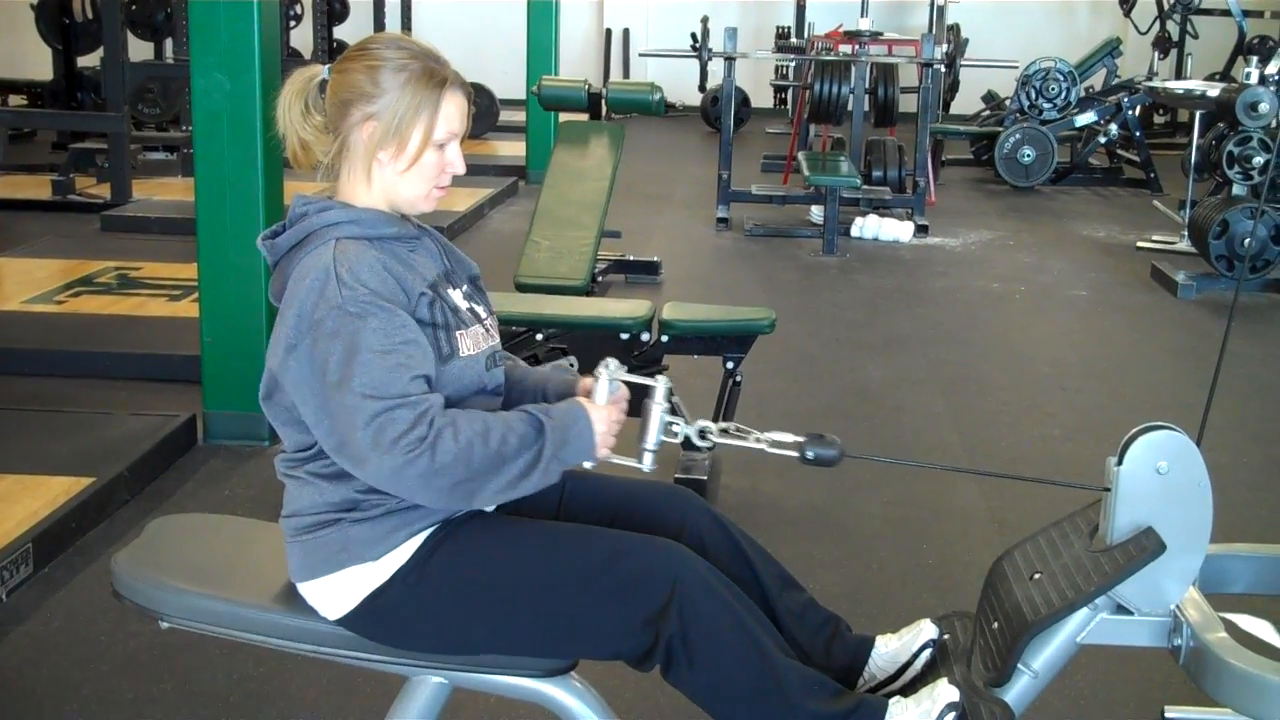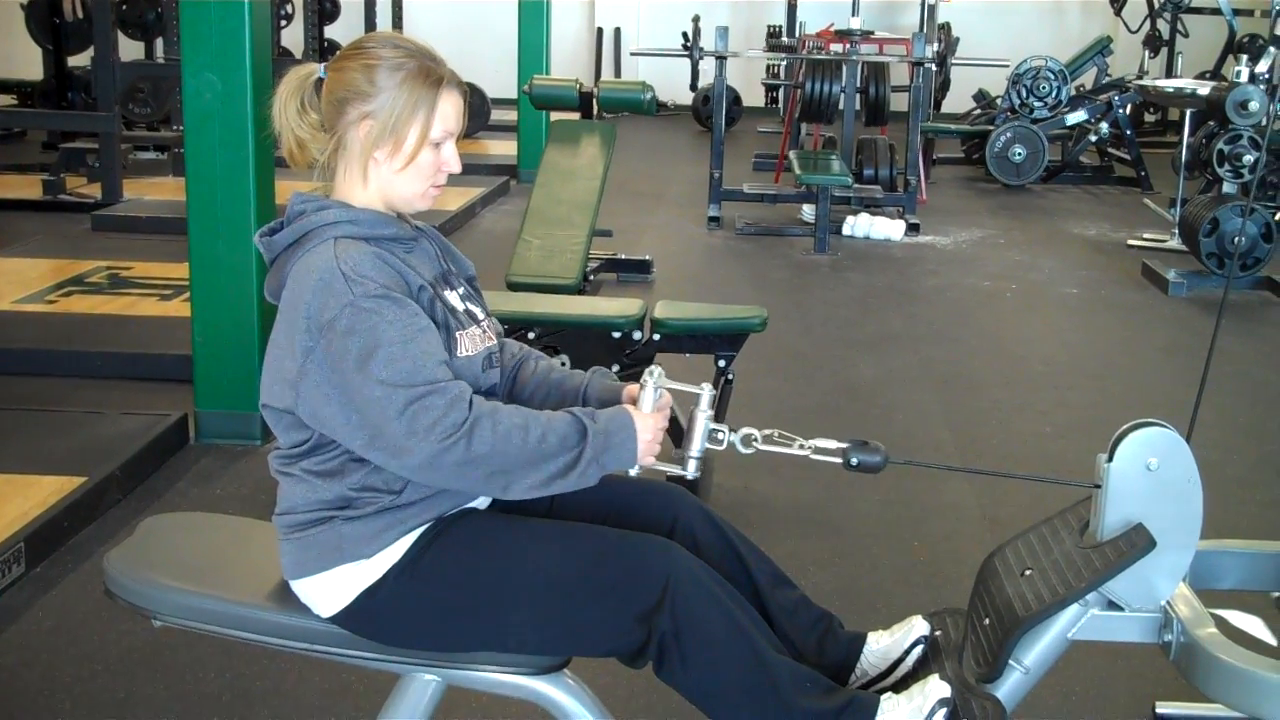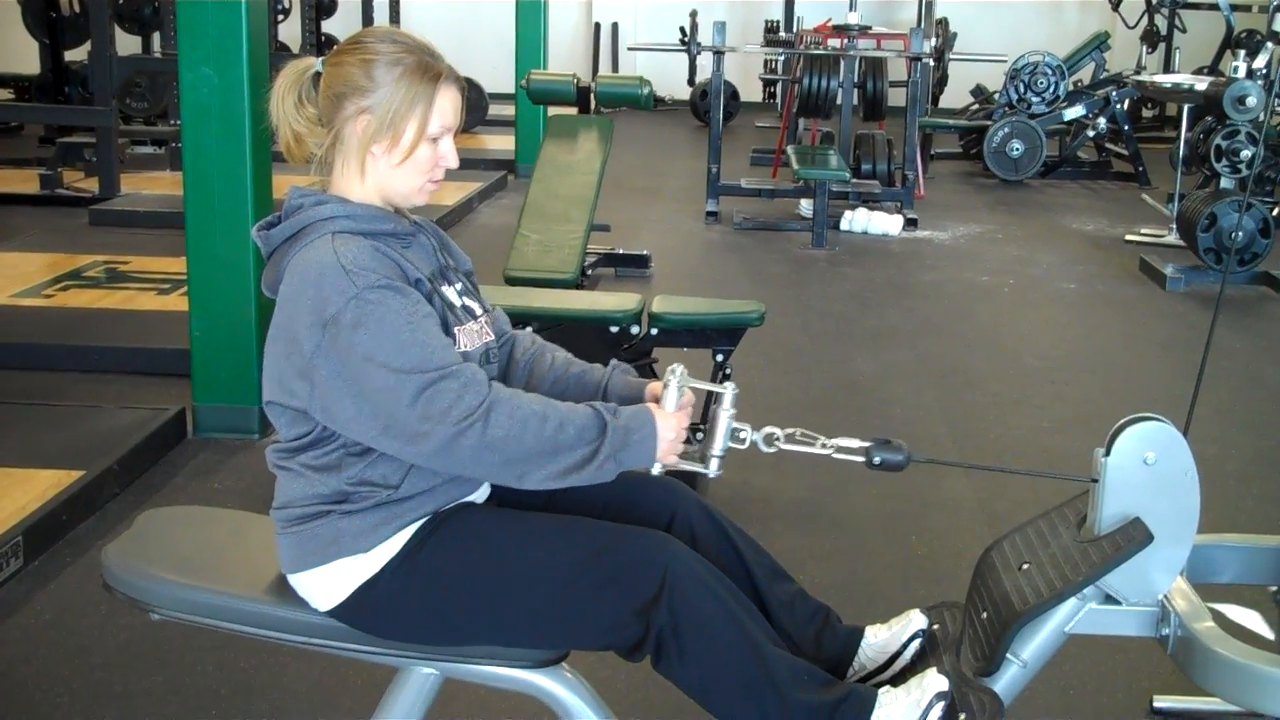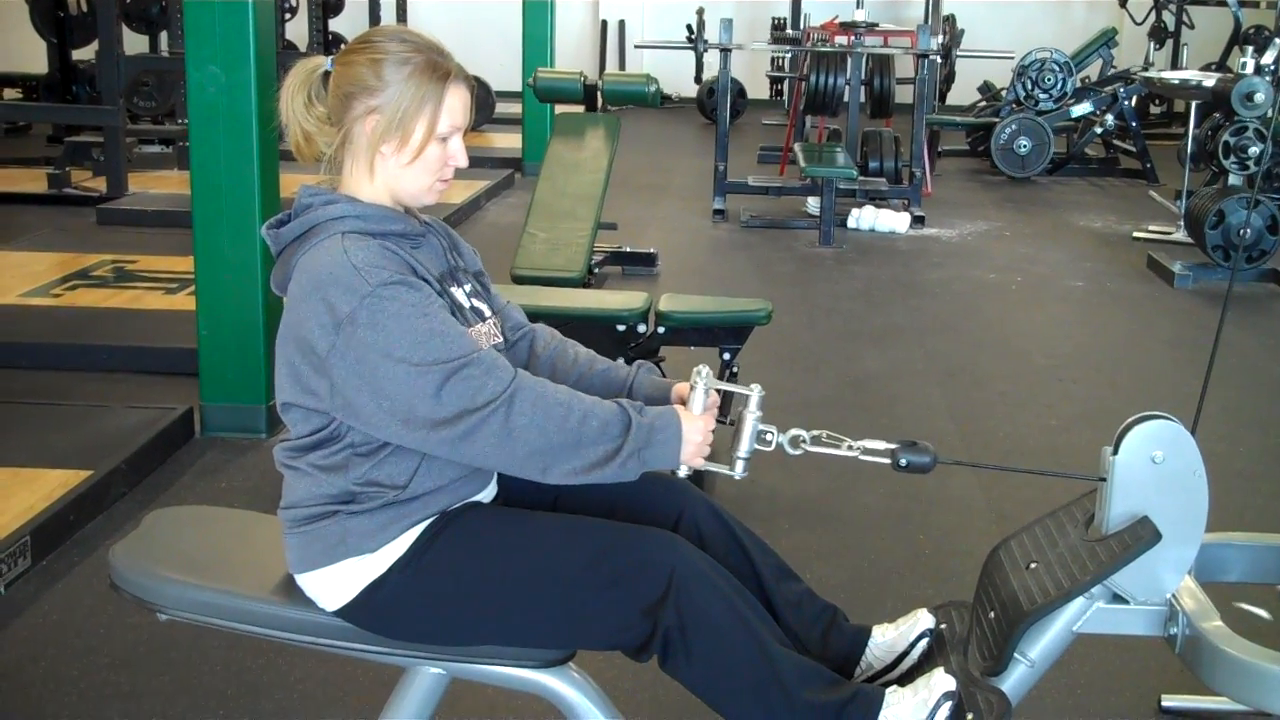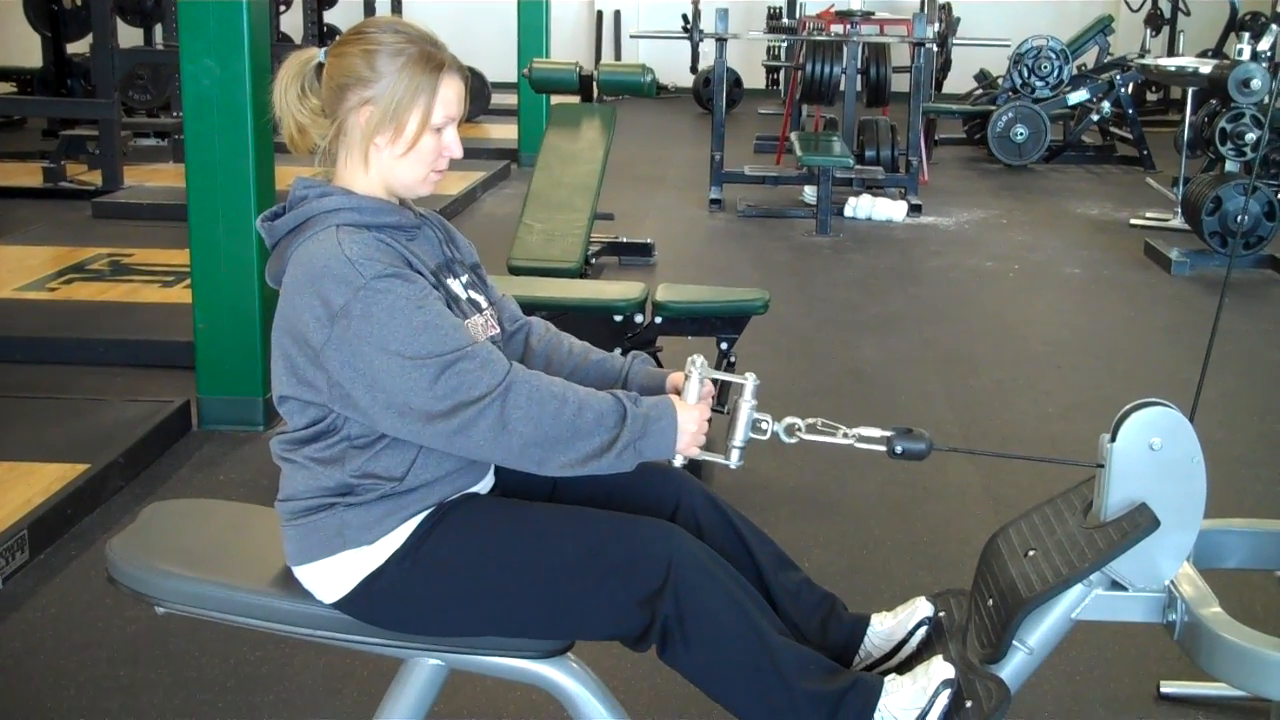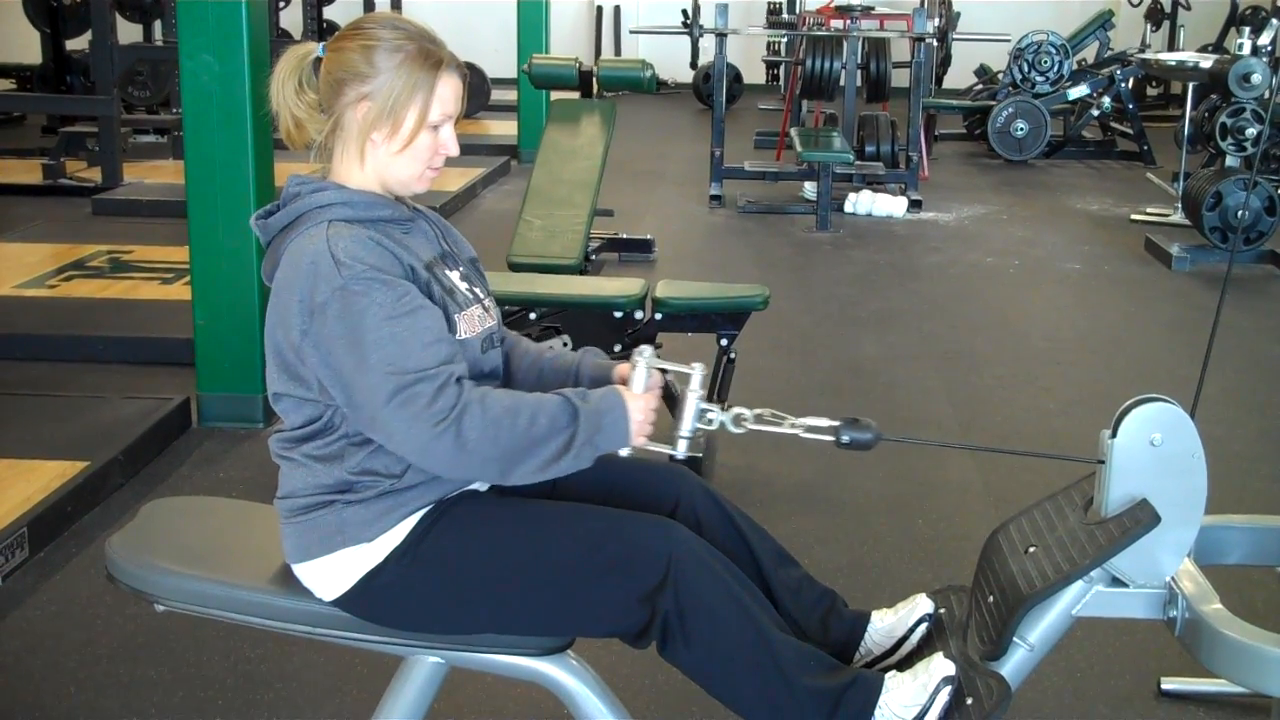
dt=0.4s
person 1, frame 1
left shoulder: (404, 242)
right shoulder: (343, 282)
left elbow: (468, 378)
right elbow: (410, 451)
left wrist: (566, 391)
right wrist: (570, 431)
left hip: (451, 505)
right hip: (386, 559)
left knee: (674, 513)
right knee: (662, 580)
left ankle: (843, 659)
person 1, frame 2
left shoulder: (404, 242)
right shoulder: (343, 282)
left elbow: (493, 366)
right elbow: (450, 436)
left wrist: (605, 396)
right wrist: (611, 435)
left hip: (450, 500)
right hip: (380, 556)
left knee: (666, 512)
right knee: (656, 579)
left ankle: (835, 657)
person 1, frame 3
left shoulder: (404, 236)
right shoulder: (341, 277)
left elbow: (503, 353)
right elbow: (472, 421)
left wrist: (626, 393)
right wrist: (632, 432)
left hip: (445, 490)
right hip: (378, 551)
left knee: (664, 505)
right knee: (653, 571)
left ankle: (833, 649)
person 1, frame 4
left shoulder: (415, 237)
right shoulder: (351, 277)
left elbow: (521, 347)
right elbow: (499, 409)
left wrist: (652, 392)
right wrist: (658, 435)
left hip: (454, 488)
right hip: (384, 551)
left knee: (672, 506)
right knee: (659, 572)
left ankle: (840, 650)
person 1, frame 5
left shoulder: (410, 229)
right shoulder: (347, 269)
left elbow: (516, 341)
right elbow: (493, 403)
left wrist: (645, 381)
right wrist: (653, 422)
left hip: (454, 477)
right hip: (381, 542)
left knee: (670, 495)
right knee: (660, 562)
left ankle: (841, 640)
person 1, frame 6
left shoulder: (404, 224)
right shoulder: (342, 263)
left elbow: (485, 357)
right elbow: (448, 427)
left wrist: (596, 374)
right wrist: (605, 416)
left hip: (452, 480)
right hip: (382, 538)
left knee: (672, 491)
right knee: (660, 557)
left ankle: (843, 637)
